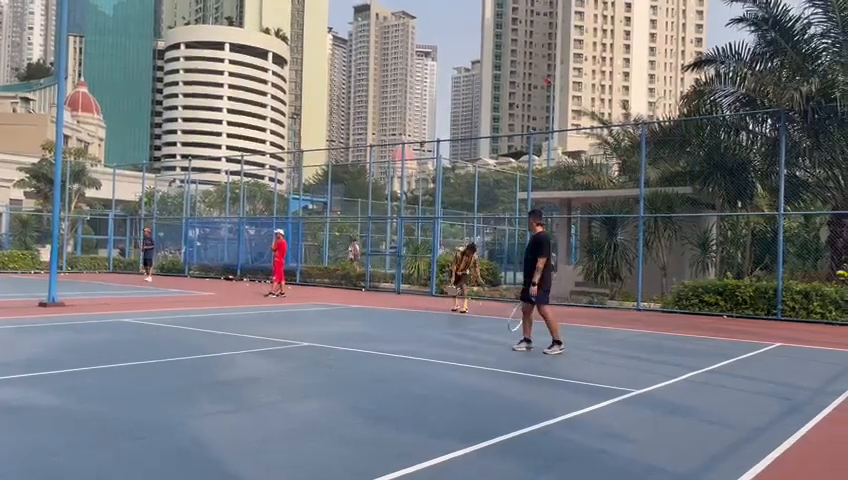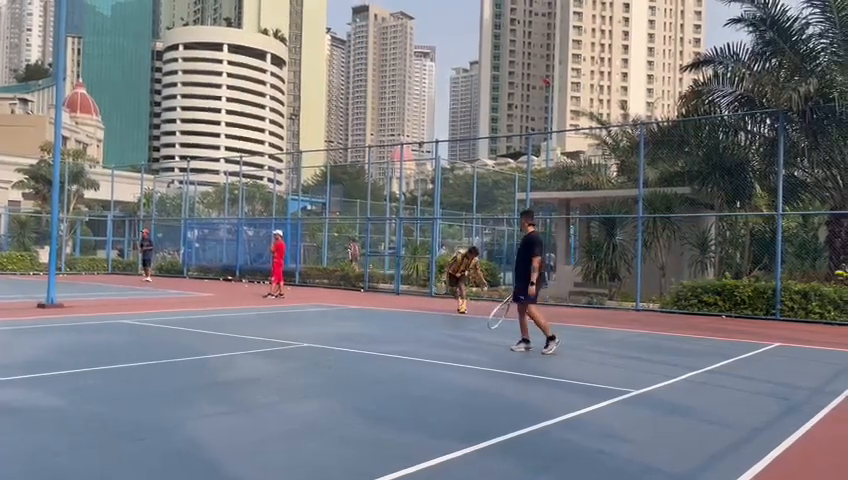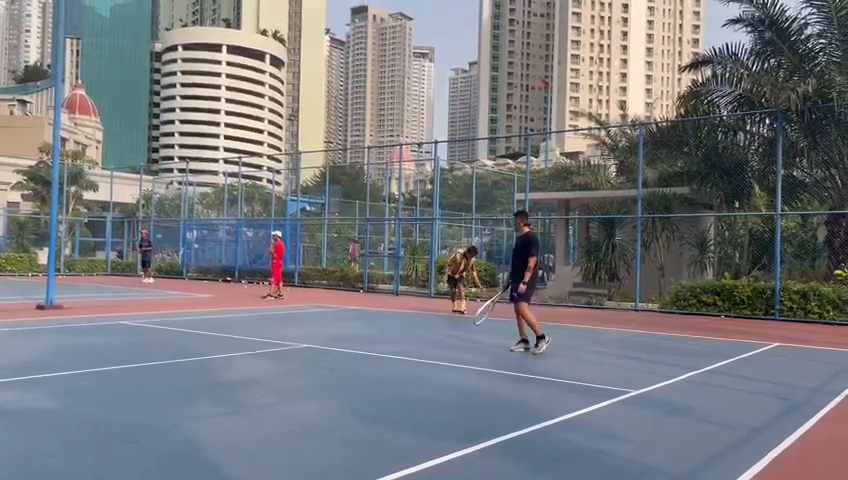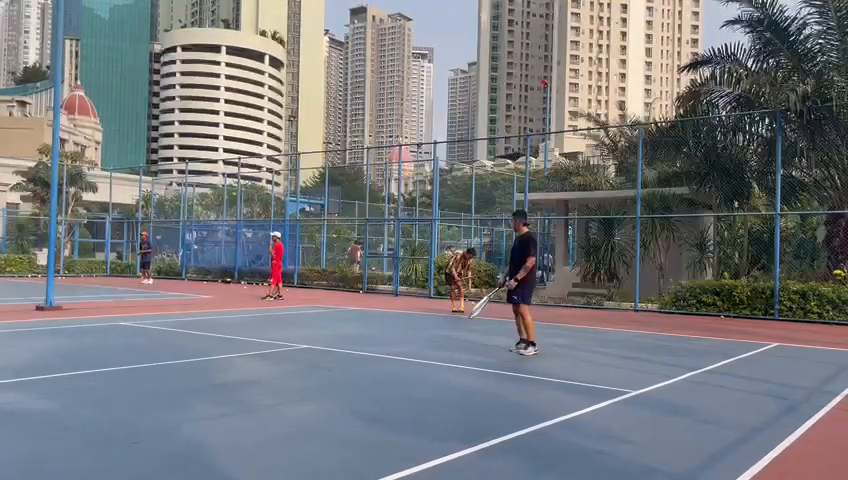
dt=0.2s
person 1, frame 1
left shoulder: (542, 238)
right shoulder: (534, 237)
left elbow: (541, 263)
left wrist: (534, 283)
left hip: (539, 283)
right hip: (529, 282)
left knee: (544, 312)
right knee: (526, 311)
left ankle: (558, 343)
right ankle: (527, 341)
person 1, frame 2
left shoulder: (534, 238)
right shoulder: (526, 238)
left elbow: (536, 262)
left wrist: (532, 283)
right wrist: (518, 282)
left hip: (529, 282)
right hip: (521, 281)
left knee: (531, 311)
right knee: (521, 311)
left ankle: (552, 338)
right ankle: (525, 341)
person 1, frame 3
left shoulder: (531, 238)
right shoulder: (520, 238)
left elbow: (532, 262)
left wrist: (524, 282)
right wrist: (511, 279)
left hip: (526, 282)
right hip: (517, 281)
left knee: (523, 309)
right knee: (518, 311)
left ankle: (542, 337)
right ankle: (524, 341)
person 1, frame 4
left shoulder: (529, 238)
right shoulder: (518, 238)
left elbow: (531, 262)
left wrist: (516, 279)
right wrist: (508, 277)
left hip: (524, 282)
right hip: (515, 281)
left knee: (523, 312)
right knee: (517, 312)
left ankle: (532, 345)
right ankle: (523, 341)
